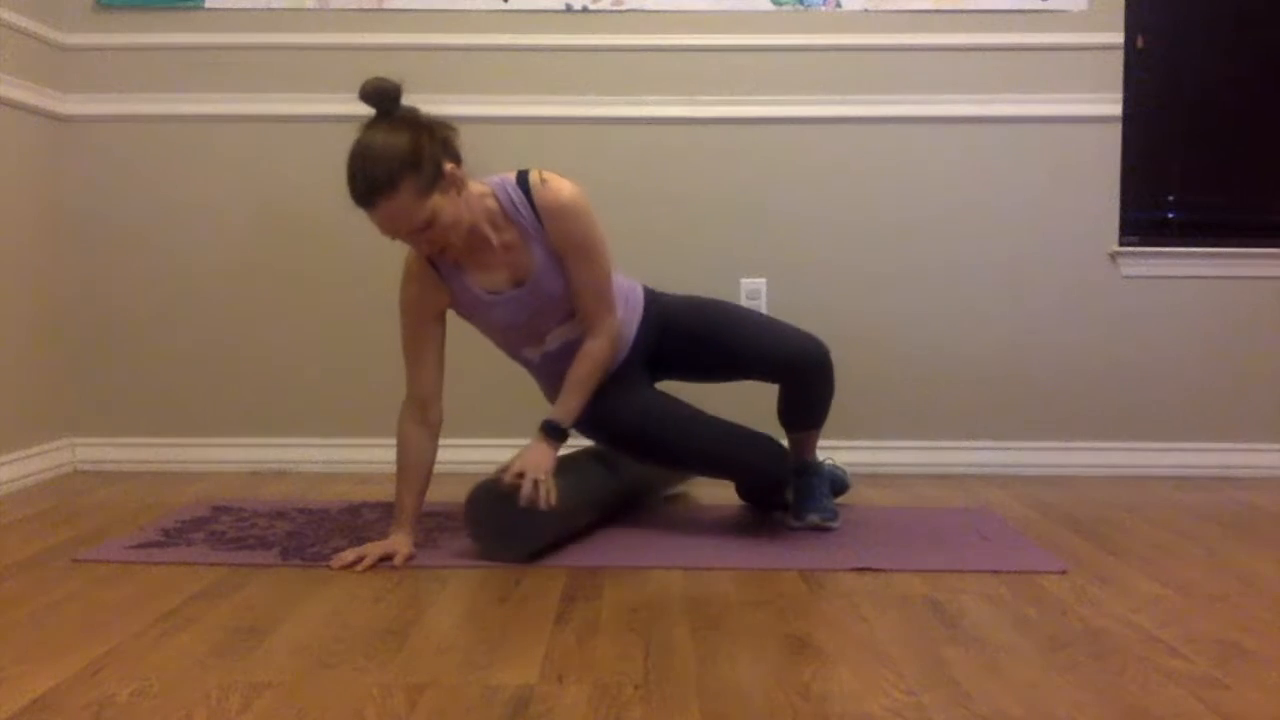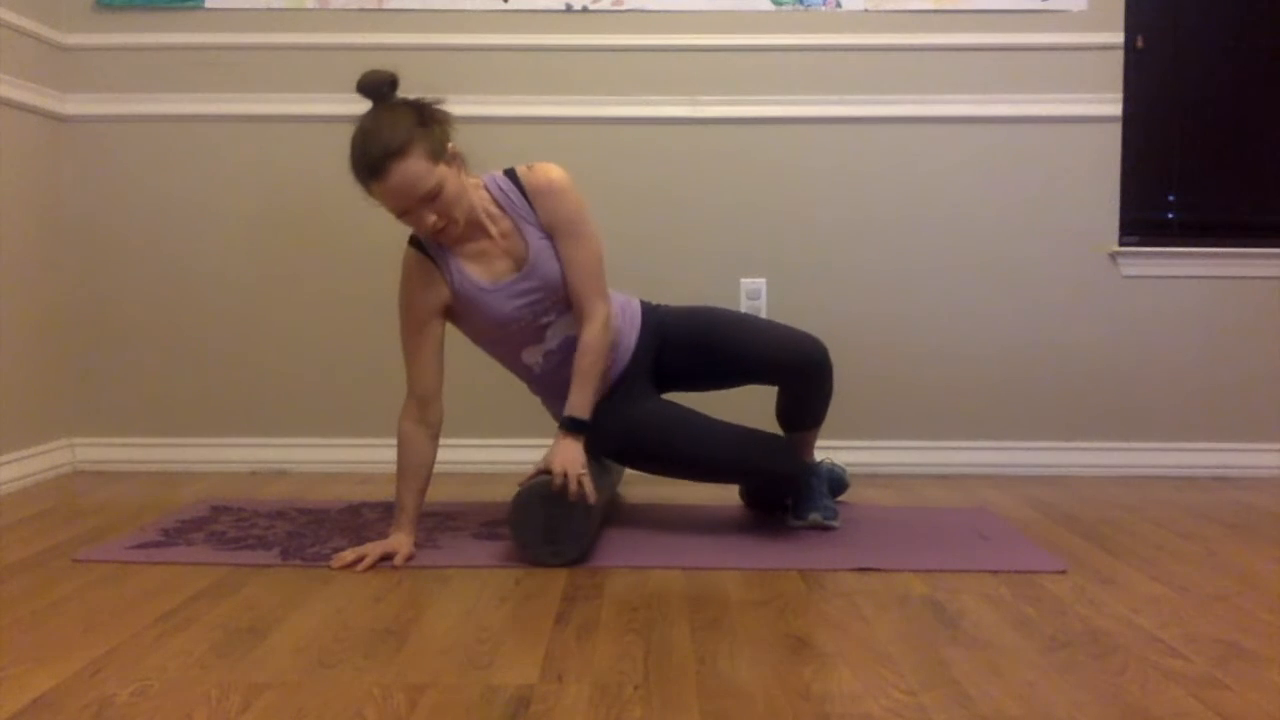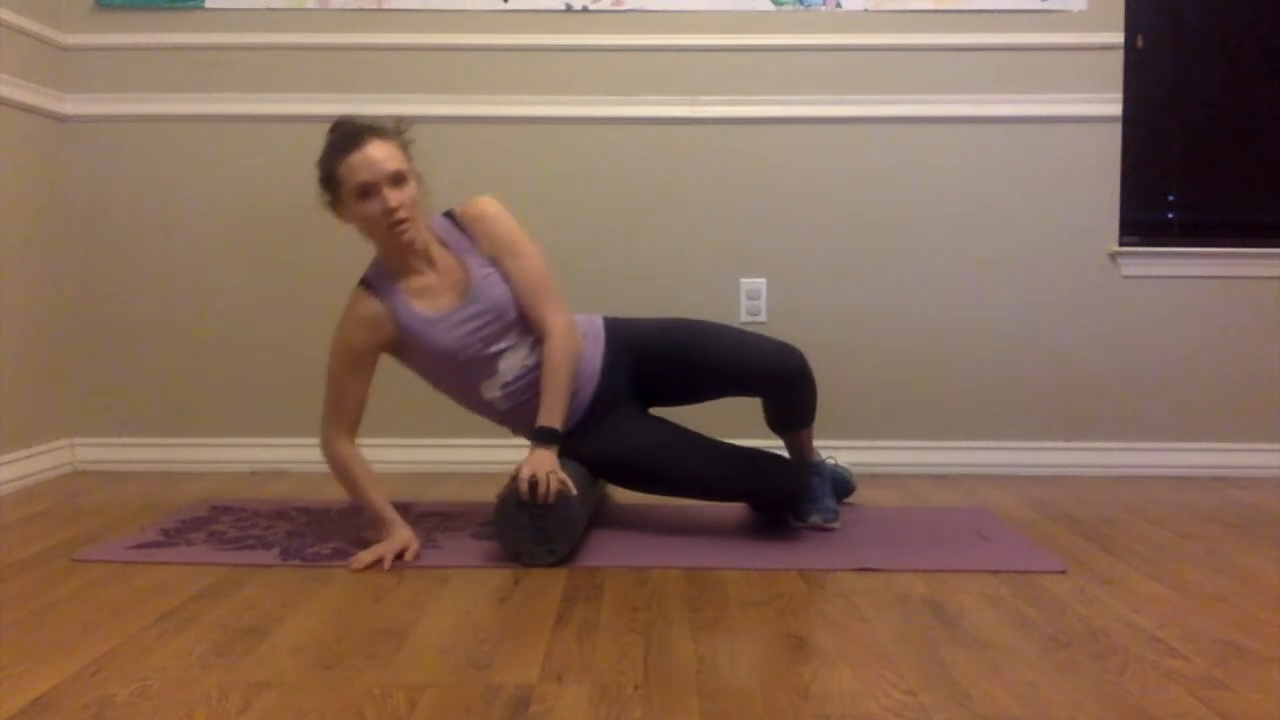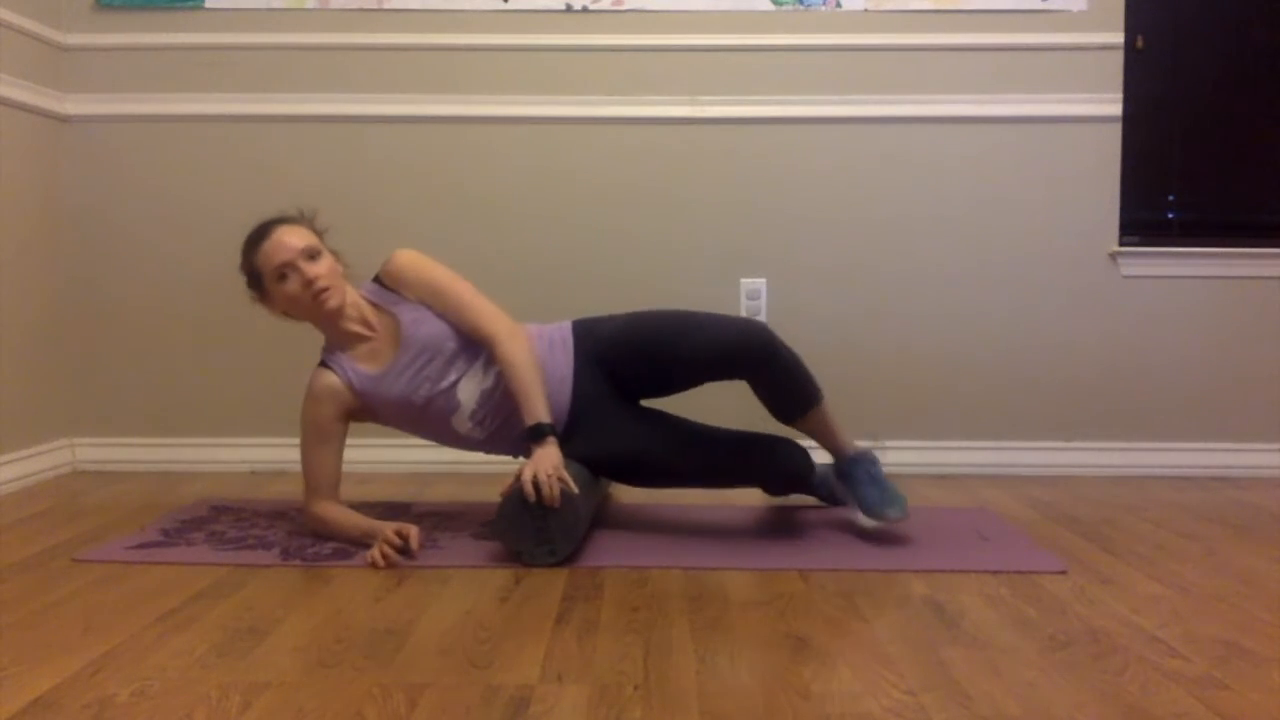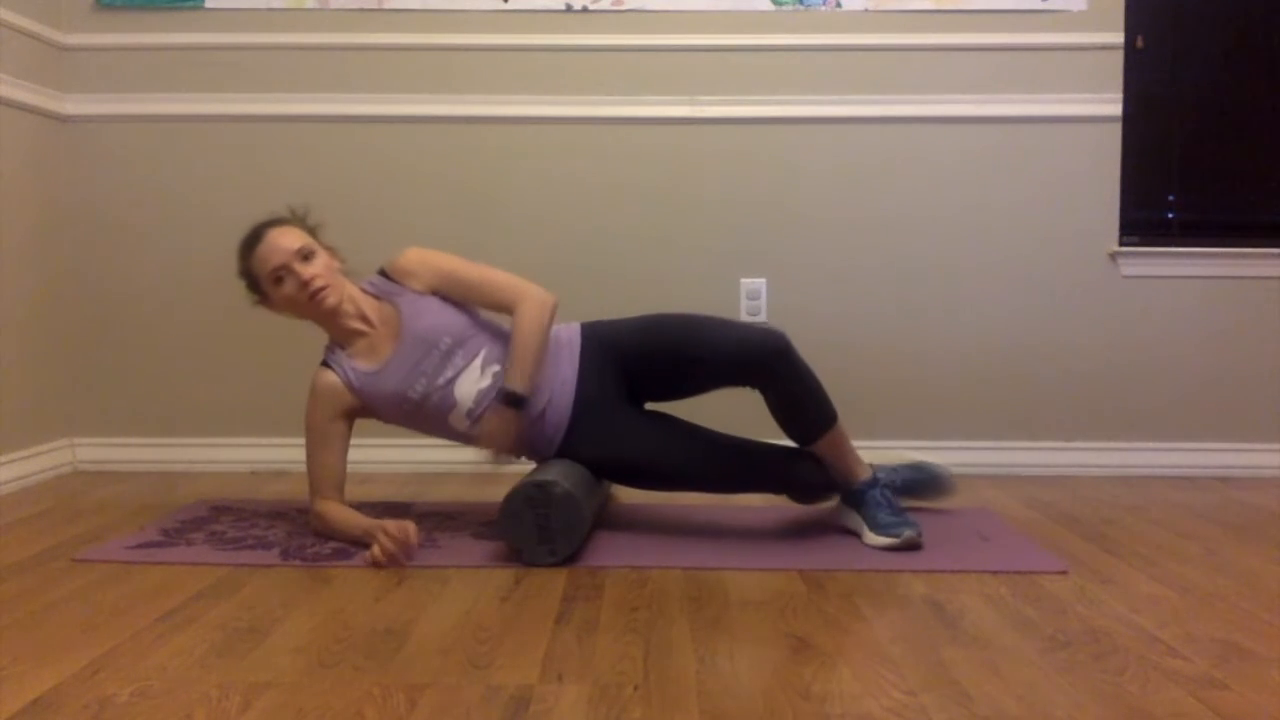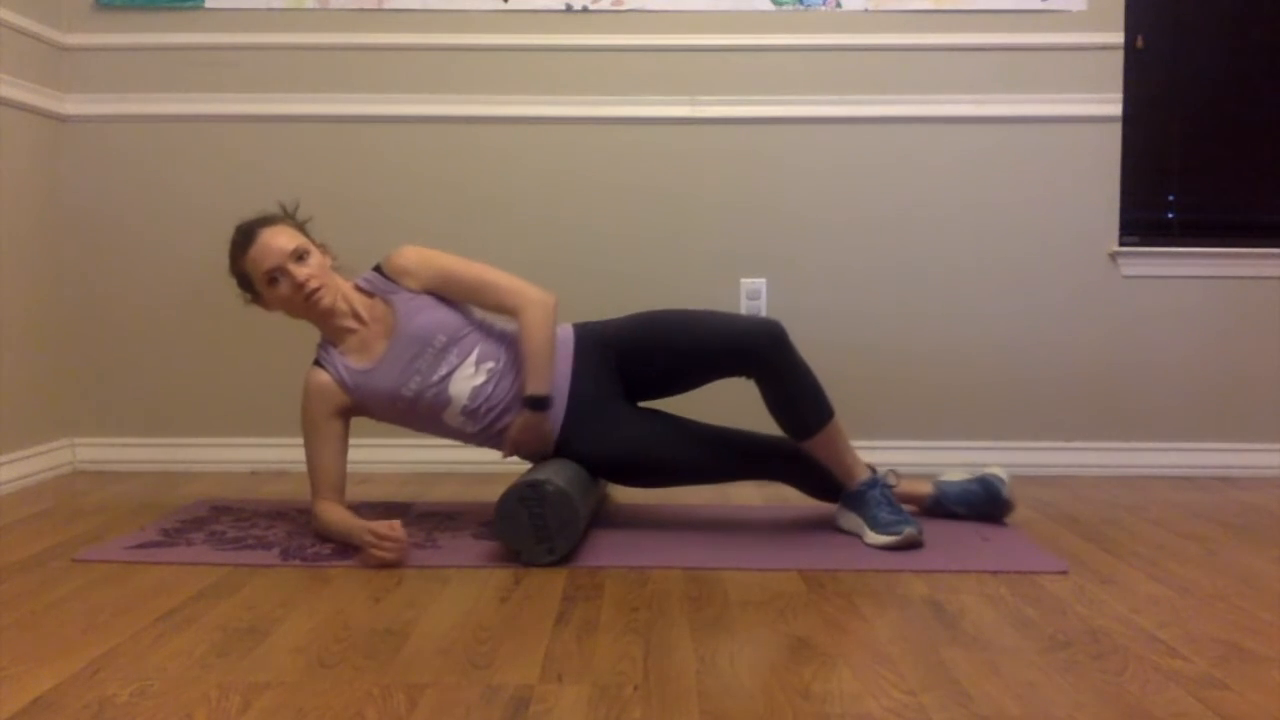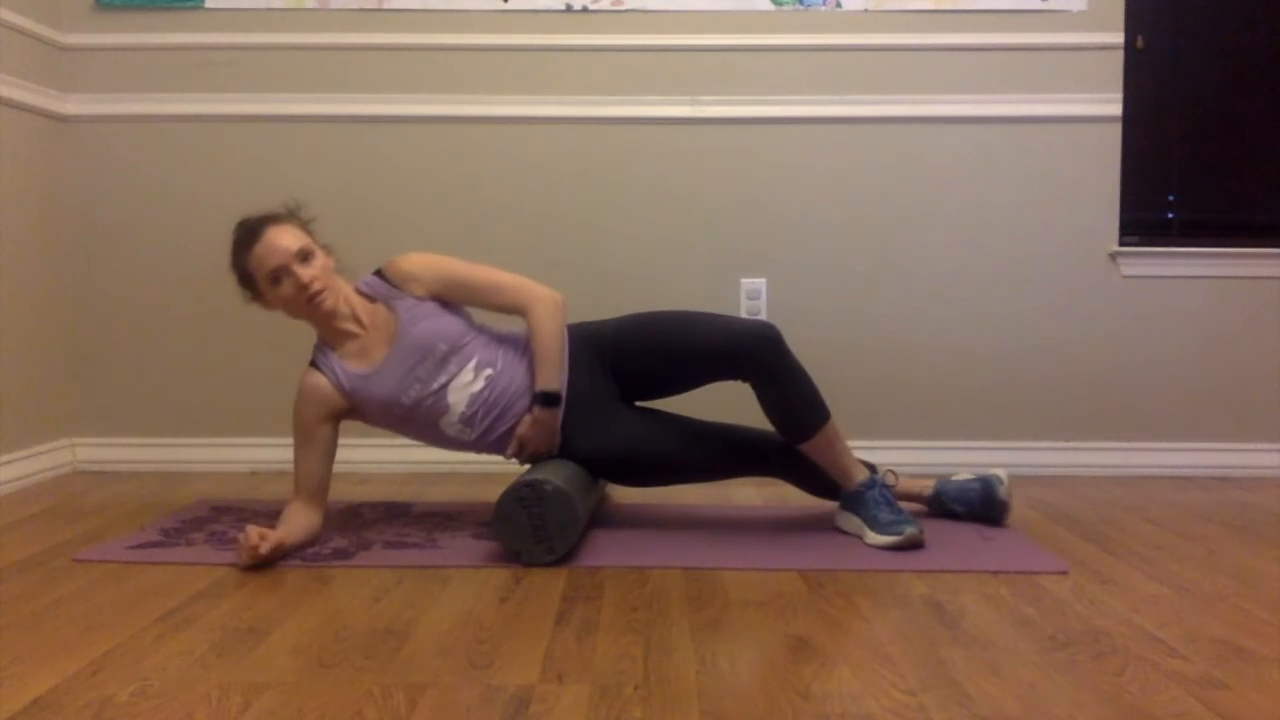
dt=0.7s
person 1, frame 1
left shoulder: (553, 201)
right shoulder: (426, 275)
left elbow: (603, 331)
right elbow: (422, 408)
left wrist: (548, 439)
right wrist: (402, 529)
left hip: (644, 322)
right hip: (598, 391)
left knee: (807, 358)
right knee: (764, 466)
left ankle: (808, 468)
right ankle: (778, 488)
person 1, frame 2
left shoulder: (543, 188)
right shoulder: (426, 271)
left elbow: (597, 315)
right elbow: (422, 409)
left wrist: (570, 435)
right wrist: (403, 528)
left hip: (642, 333)
right hip: (603, 403)
left knee: (807, 358)
right knee: (778, 468)
left ankle: (805, 468)
right ankle: (794, 484)
person 1, frame 3
left shoulder: (477, 219)
right shoulder: (372, 315)
left elbow: (558, 328)
right elbow: (337, 437)
left wrist: (543, 441)
right wrist: (392, 523)
left hip: (610, 352)
right hip: (581, 428)
left knee: (783, 365)
right knee: (770, 482)
left ankle: (809, 464)
right ankle: (804, 486)
person 1, frame 4
left shoulder: (400, 273)
right shoulder: (331, 389)
left elbow: (504, 334)
right elbow: (320, 504)
left wrist: (540, 438)
right wrist: (377, 531)
left hip: (586, 355)
right hip: (578, 434)
left knee: (748, 343)
right knee: (774, 464)
left ankle: (849, 461)
right ankle: (821, 479)
person 1, frame 5
left shoulder: (407, 271)
right shoulder: (334, 387)
left elbow: (535, 299)
right elbow: (324, 504)
left wrist: (515, 402)
right wrist: (376, 530)
left hip: (592, 356)
right hip: (577, 436)
left knee: (765, 350)
right knee: (783, 473)
left ankle: (864, 481)
right ankle: (849, 488)
person 1, frame 6
left shoulder: (402, 269)
right shoulder: (327, 385)
left elbow: (535, 301)
right elbow: (325, 503)
left wrist: (533, 401)
right wrist: (363, 534)
left hip: (586, 358)
right hip: (576, 435)
left knee: (760, 340)
right knee: (775, 459)
left ankle: (868, 485)
right ankle: (889, 493)
person 1, frame 7
left shoulder: (405, 276)
right shoulder: (323, 389)
left elbow: (543, 299)
right elbow: (308, 504)
left wrist: (546, 399)
right wrist: (273, 538)
left hip: (581, 360)
right hip: (576, 439)
left knee: (755, 344)
right knee: (770, 454)
left ankle: (871, 487)
right ankle: (881, 492)
